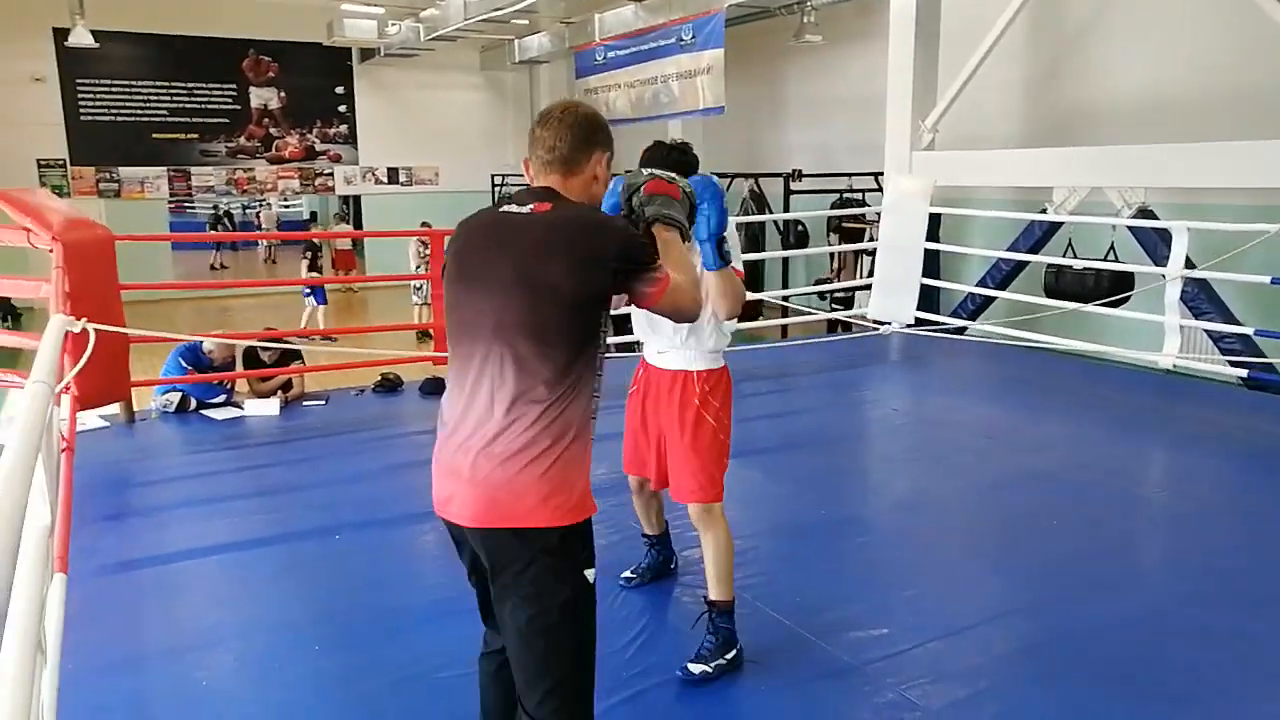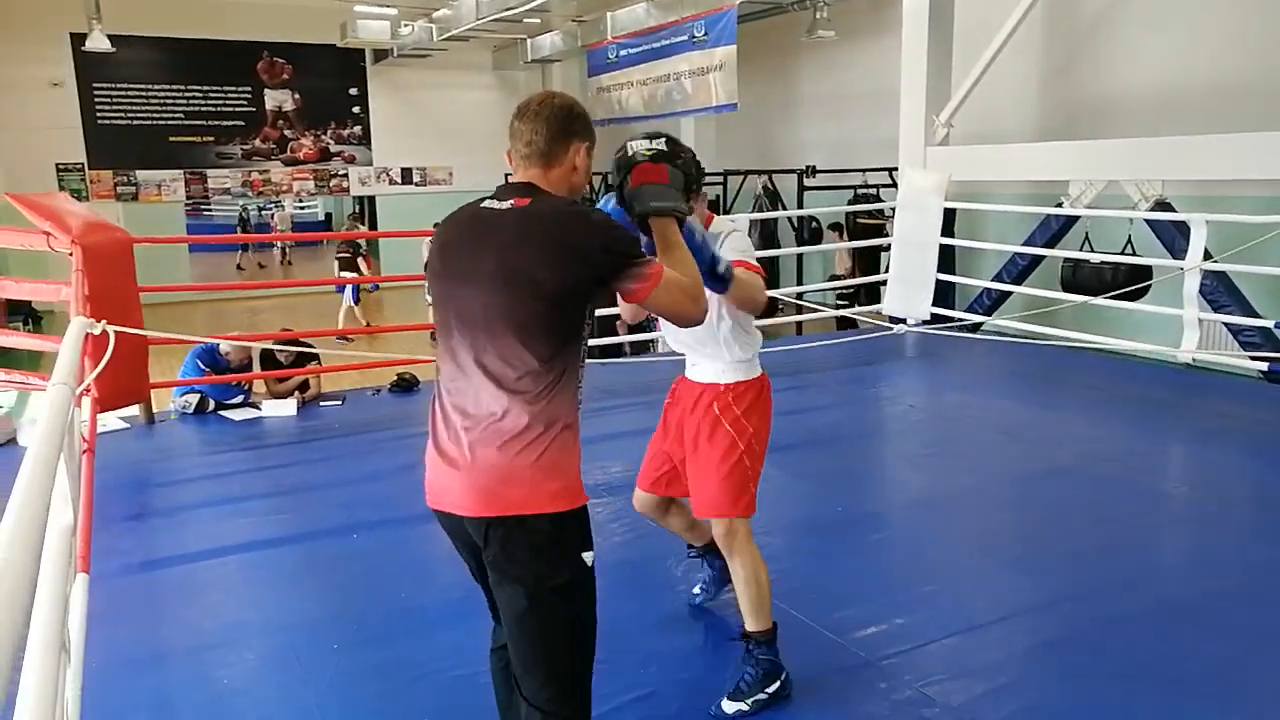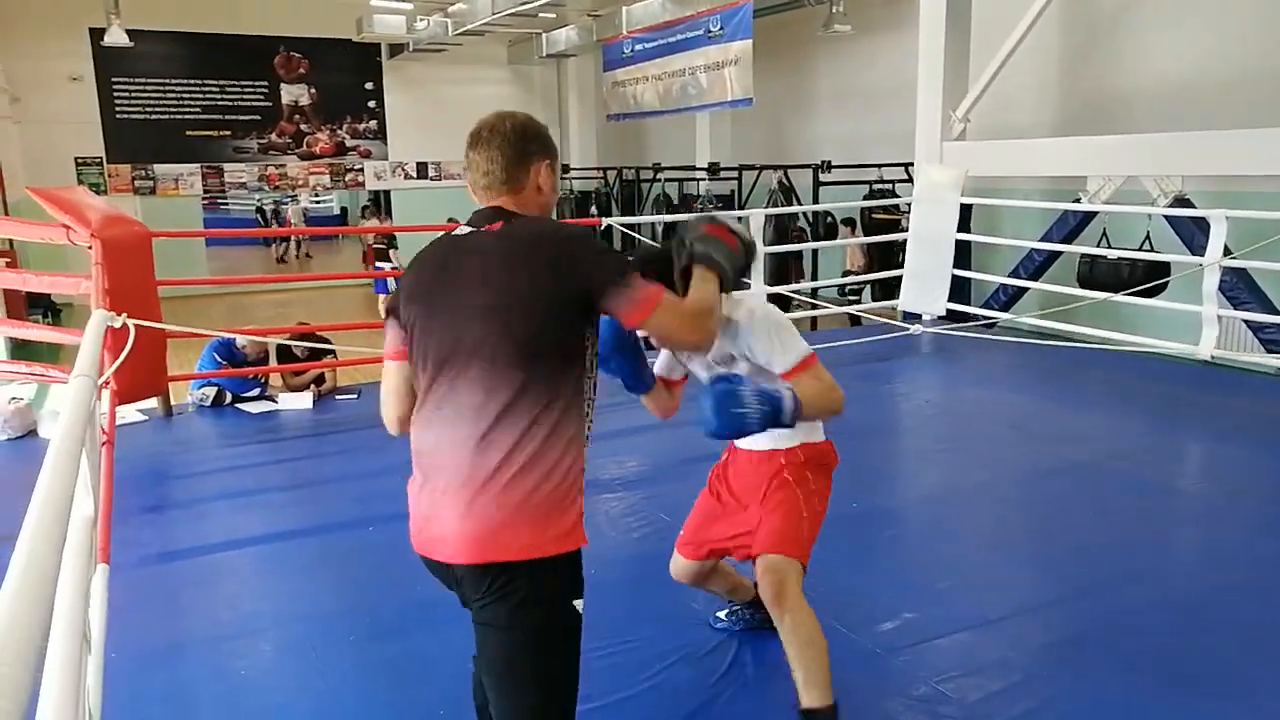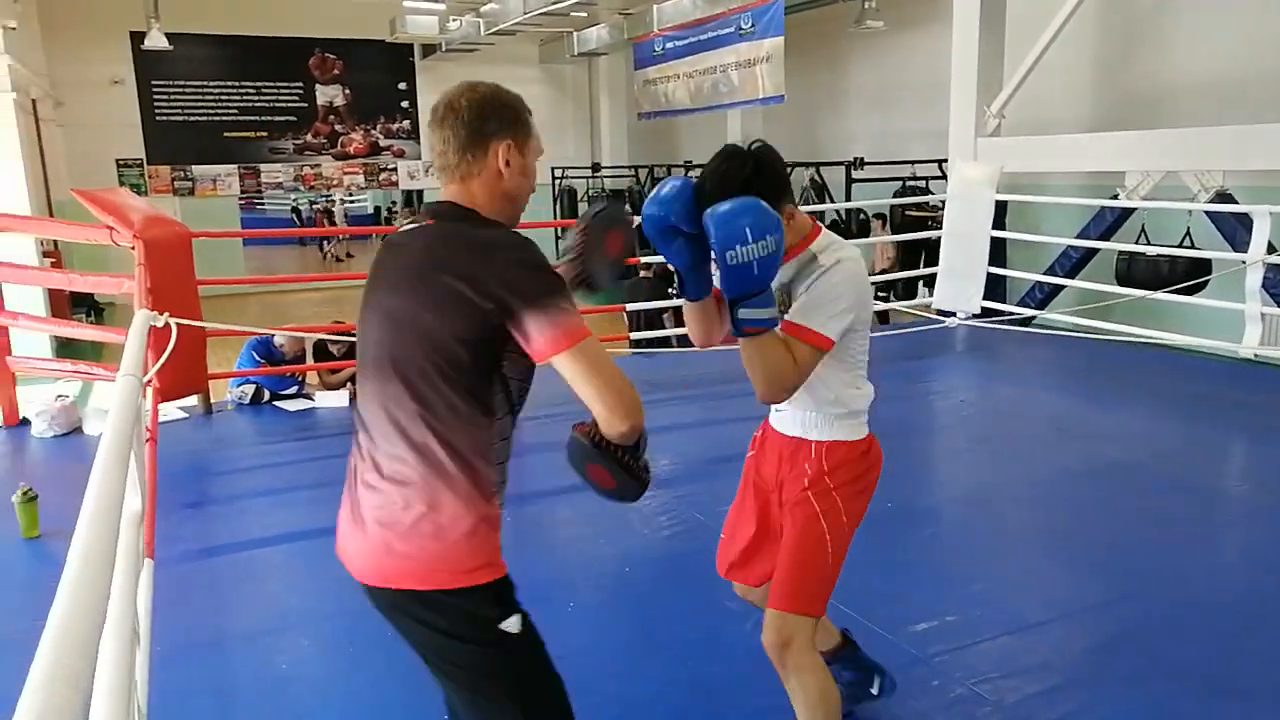
dt=0.5s
person 1, frame 1
left shoulder: (469, 234)
right shoulder: (600, 236)
right elbow: (687, 305)
right wrist: (666, 224)
left hip: (457, 488)
right hip: (536, 502)
left knee: (506, 642)
person 1, frame 2
left shoulder: (453, 230)
right shoulder: (581, 230)
right elbow: (690, 307)
right wrist: (663, 214)
left hip: (451, 485)
right hip: (532, 494)
left knee: (516, 638)
person 1, frame 3
left shoulder: (421, 271)
right shoulder: (567, 250)
left elbow: (398, 416)
right elbow: (693, 333)
right wrist: (709, 264)
left hip: (438, 526)
right hip: (524, 533)
left knee: (503, 659)
person 1, frame 4
left shoulder: (399, 254)
right shoulder: (500, 256)
right elbow: (619, 411)
left wrist: (559, 279)
right wrist: (623, 442)
left hip: (377, 537)
right hip: (437, 553)
person 2, frame 1
left shoulder: (714, 233)
left elbow: (729, 308)
left wrist: (712, 242)
left hip: (700, 381)
right hip: (652, 372)
left knee: (703, 506)
right knee: (641, 479)
left ankle: (724, 632)
right ankle: (659, 554)
person 2, frame 2
left shoulder: (729, 236)
left elbow: (755, 299)
right elbow: (631, 312)
left wrist: (705, 264)
left hip: (737, 392)
right hip: (690, 387)
left knee: (729, 526)
right knee: (649, 500)
left ankle: (766, 664)
right ankle: (713, 559)
person 2, frame 3
left shoulder: (752, 320)
left elbow: (829, 401)
right elbow: (661, 406)
left wrist: (772, 408)
right wrist: (625, 366)
left hip: (796, 462)
right hip: (740, 460)
left knee: (779, 586)
right knee: (686, 569)
right ankle: (754, 604)
person 2, frame 4
left shoulder: (838, 267)
right shoulder: (743, 252)
left elbow: (777, 385)
right elbow: (705, 336)
left wrist: (752, 296)
right wrist: (690, 264)
left hip: (832, 460)
right hip: (779, 439)
left knee: (781, 638)
right knee: (749, 579)
right ankle: (852, 669)
